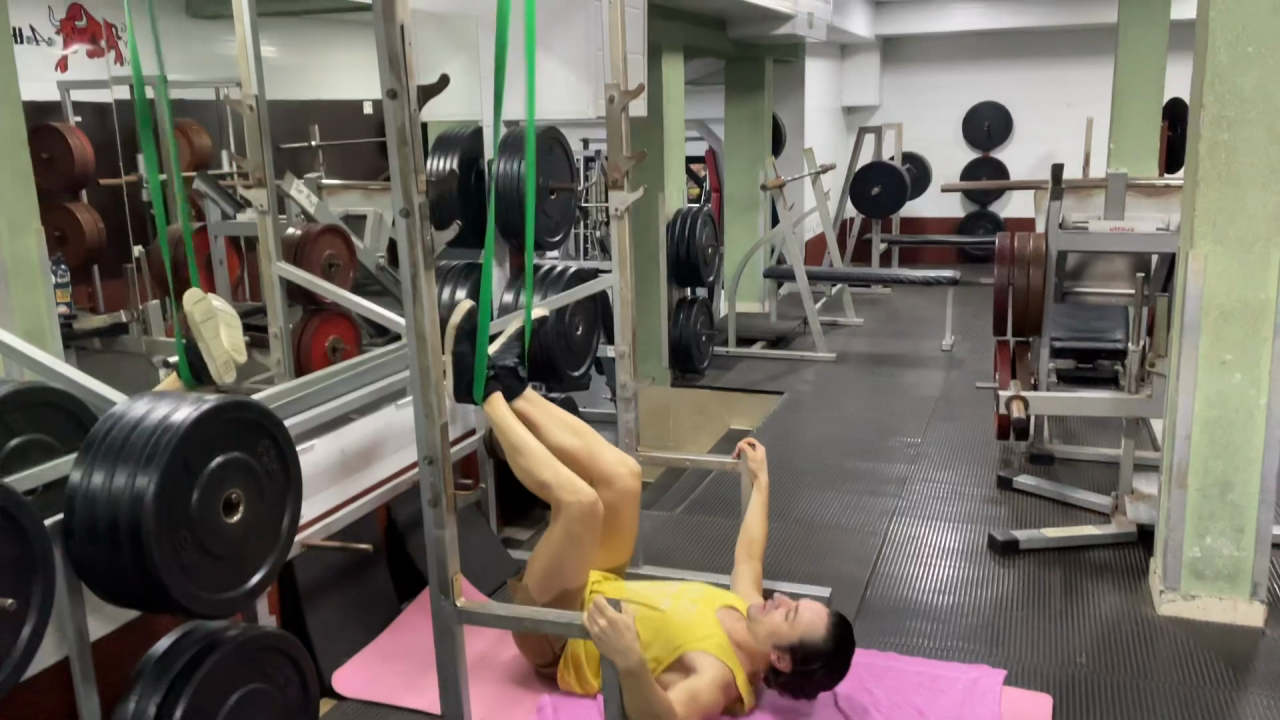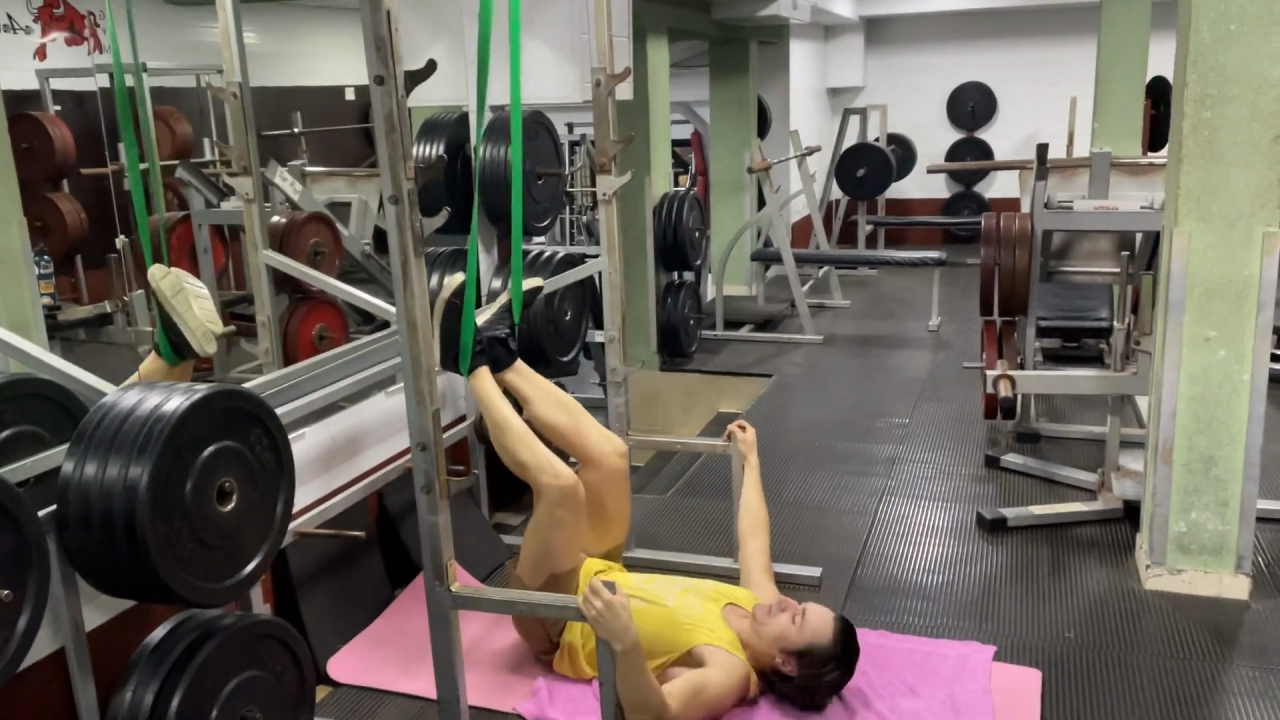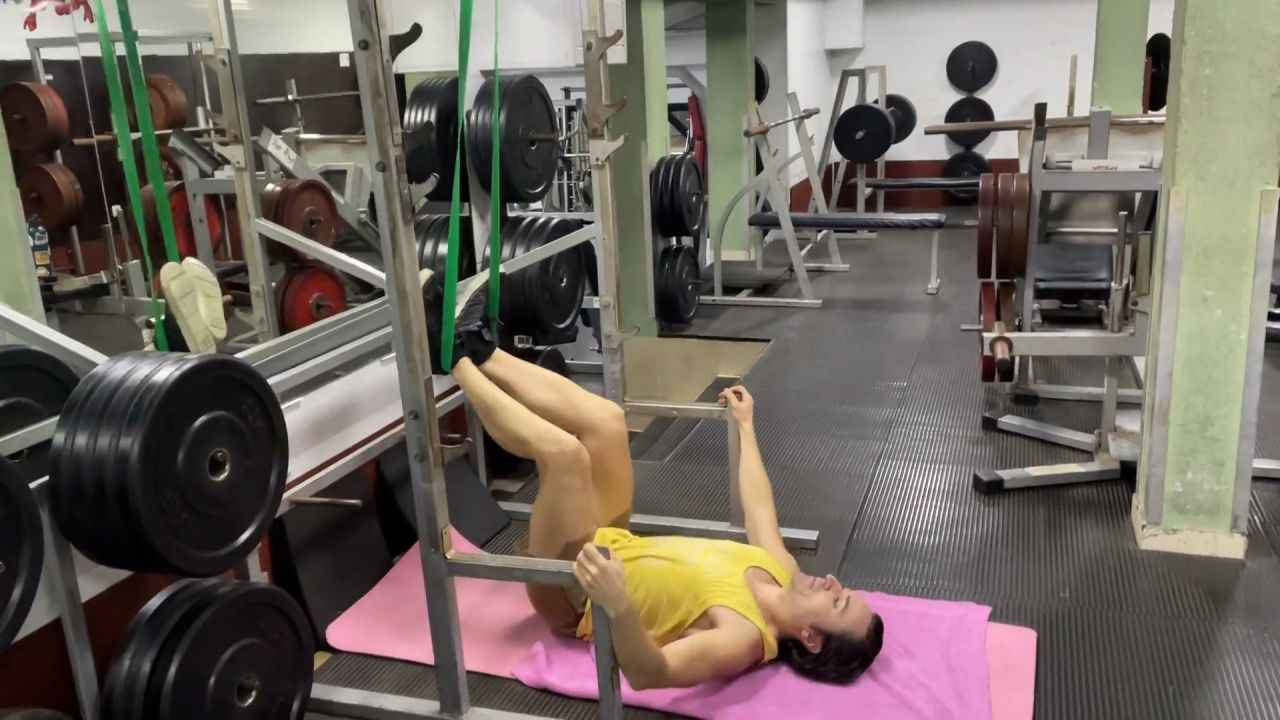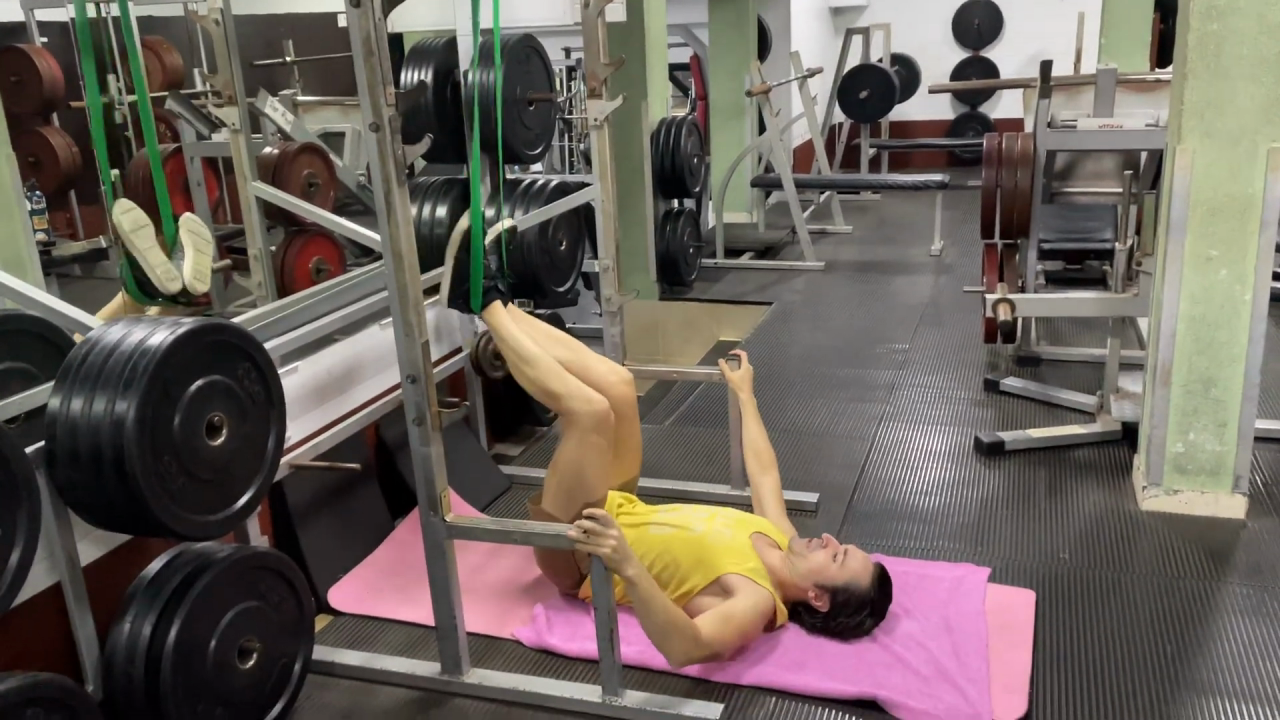
dt=0.7s
person 1, frame 1
left shoulder: (719, 676)
right shoulder: (745, 613)
right elbow: (749, 557)
left wrist: (630, 661)
right wrist: (761, 479)
left hip: (556, 640)
right hip: (595, 591)
left knee: (580, 500)
right knee: (623, 475)
left ankle: (488, 390)
right ankle: (509, 384)
person 1, frame 2
left shoulder: (730, 672)
right shoulder: (762, 605)
right elbow: (755, 539)
left wrist: (625, 642)
right wrist: (750, 459)
left hip: (558, 626)
right hip: (595, 576)
left knee: (559, 483)
right knee: (607, 454)
left ankle: (477, 366)
right ankle: (499, 356)
person 1, frame 3
left shoulder: (746, 635)
right shoulder: (780, 570)
left elbow: (648, 674)
right elbow: (760, 507)
left wrist: (619, 607)
right wrist: (746, 427)
left hip: (572, 596)
right hip: (605, 545)
left knee: (562, 451)
right knee: (605, 420)
left ankle: (458, 357)
right ankle: (478, 350)
person 1, frame 4
left shoulder: (756, 600)
right shoulder: (783, 546)
left elbow: (685, 647)
right elbow: (765, 475)
left wrist: (627, 566)
right wrist: (745, 396)
left hip: (576, 554)
right hip: (615, 514)
left knee: (590, 409)
right knee: (614, 385)
left ankle: (489, 305)
right ankle: (493, 300)
